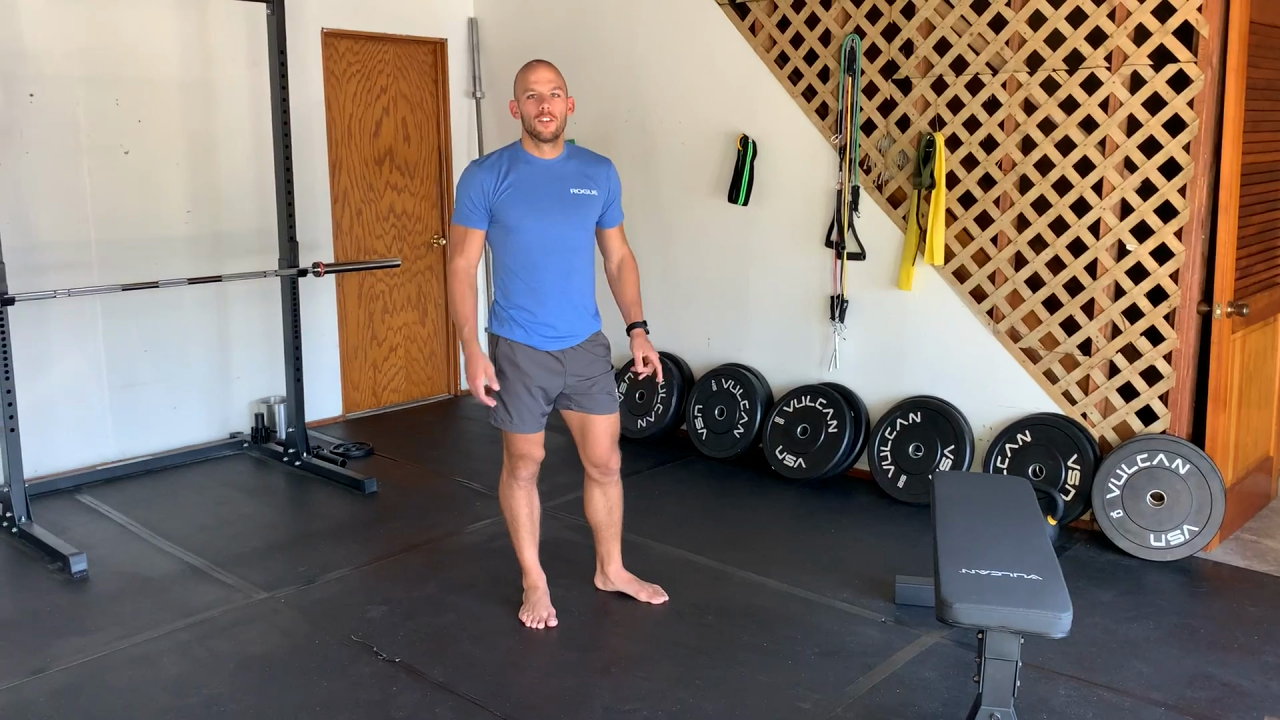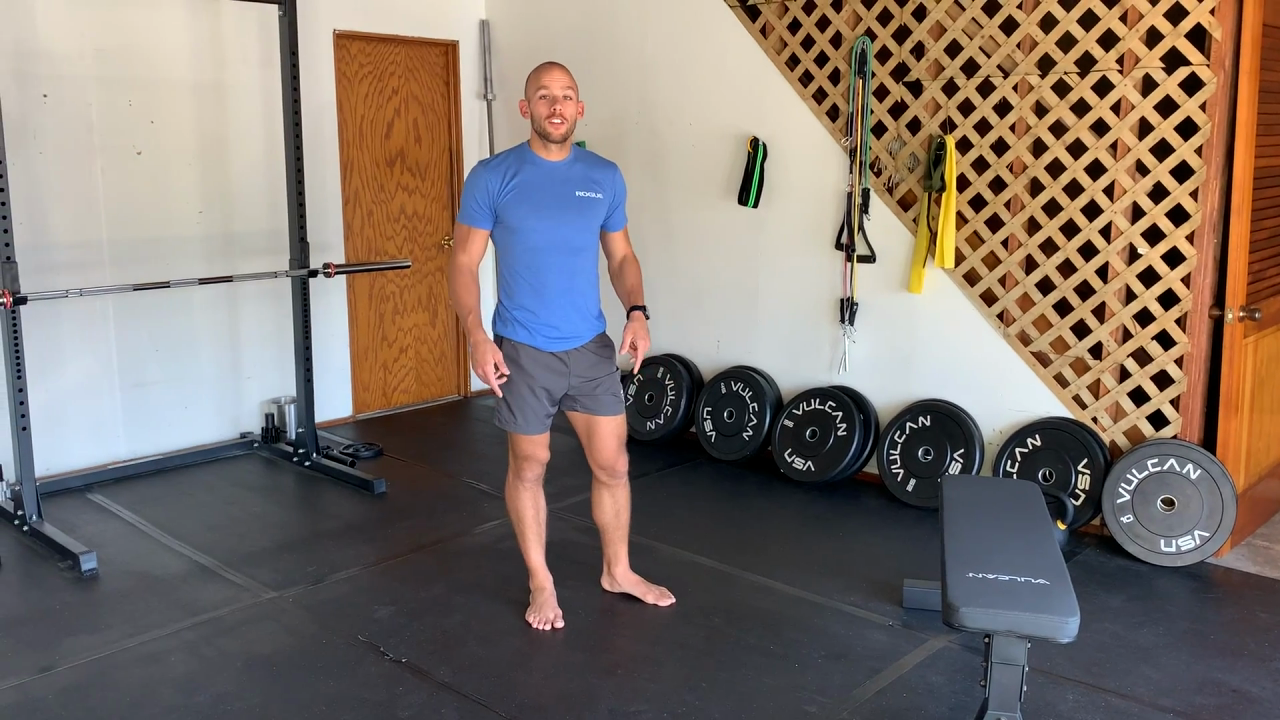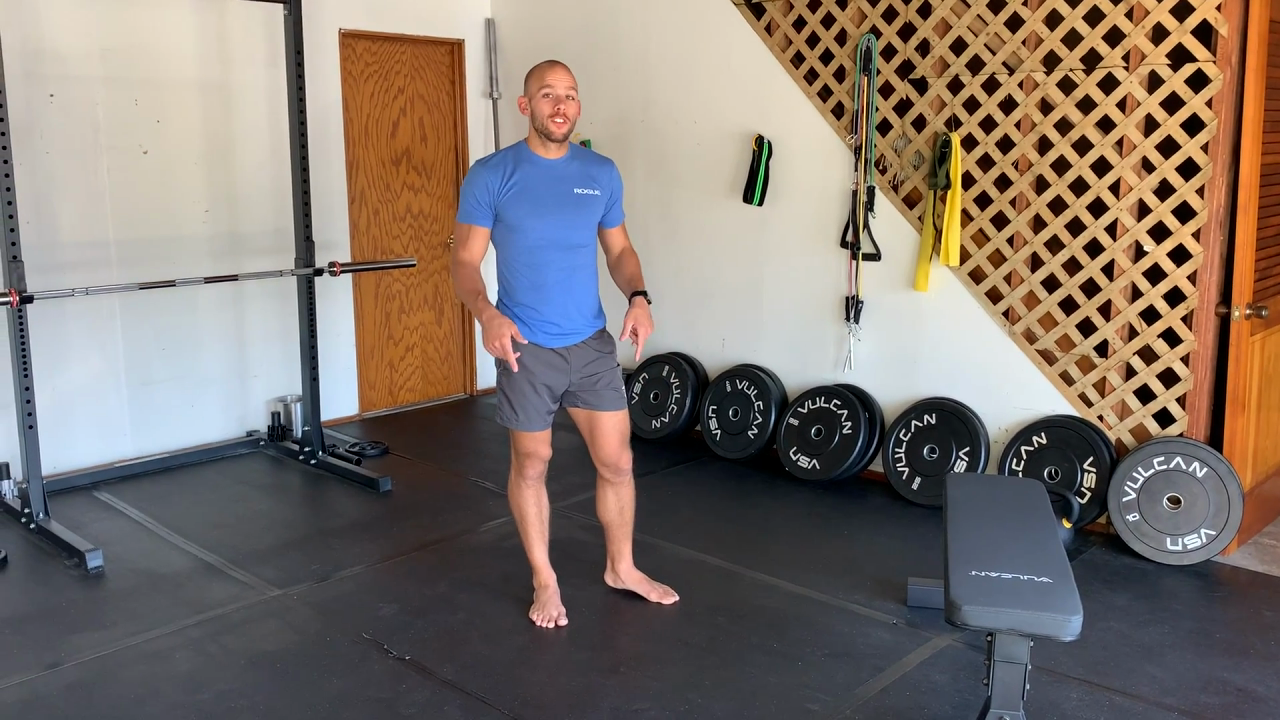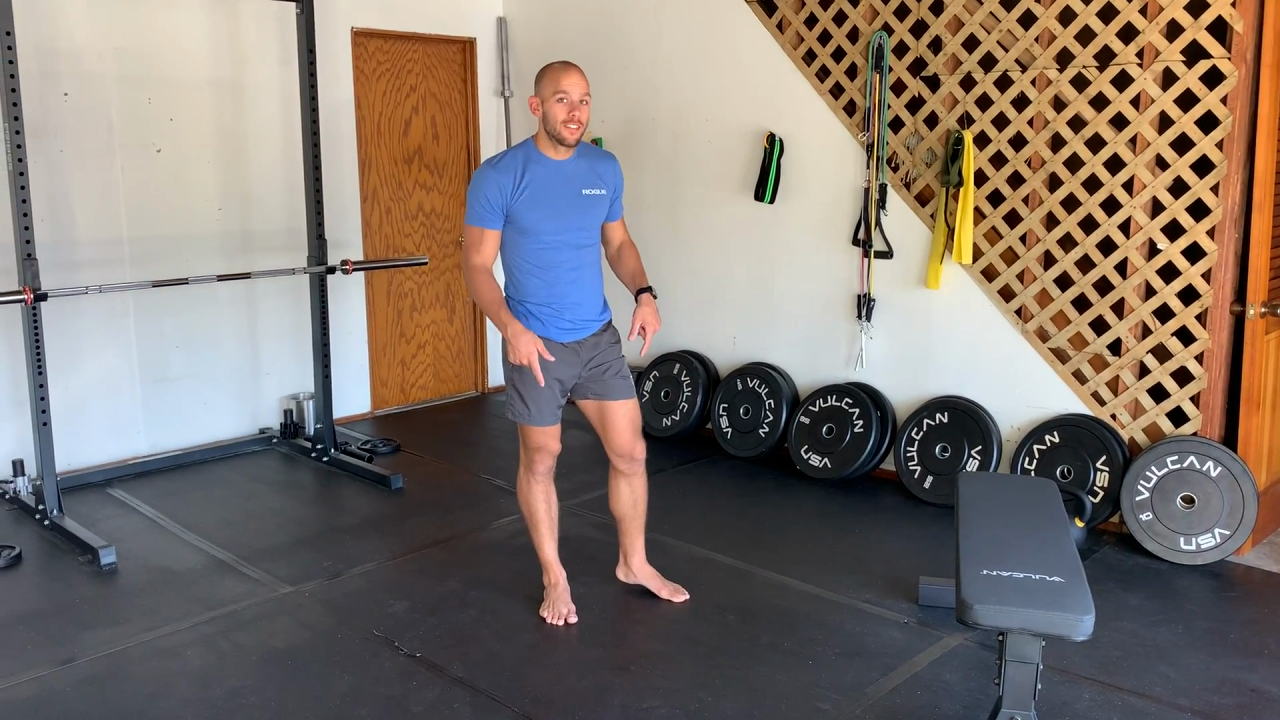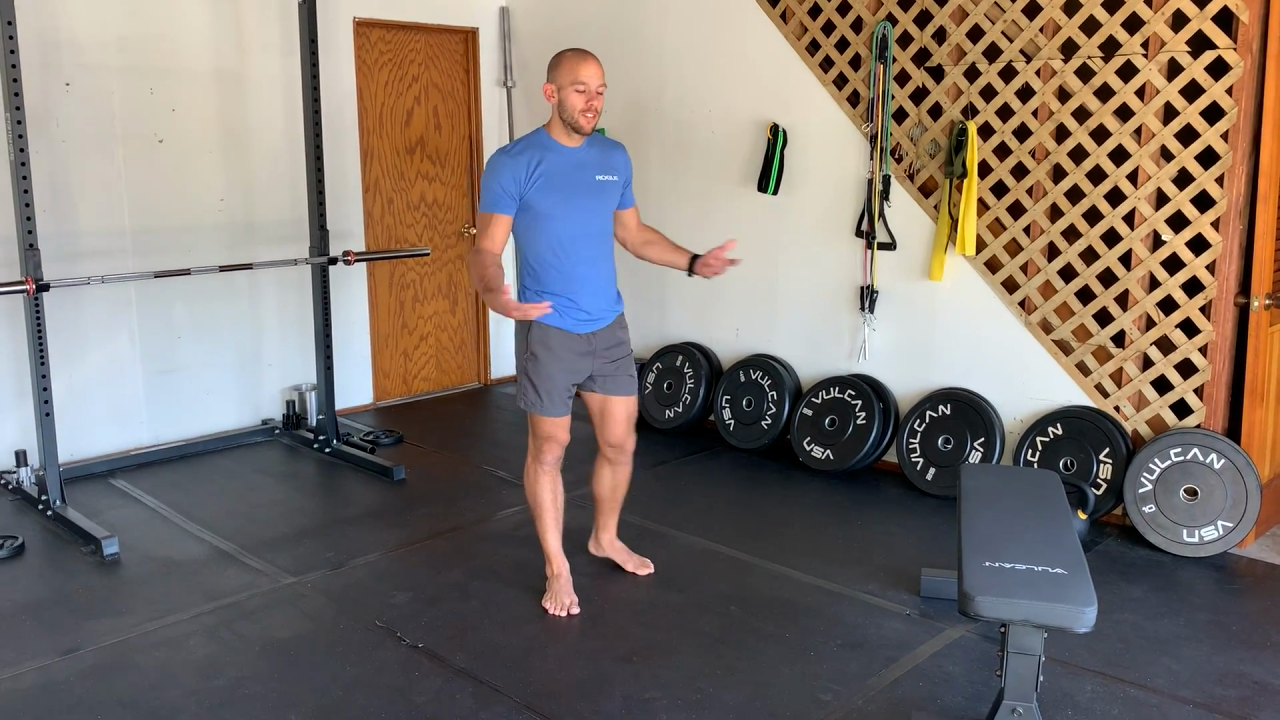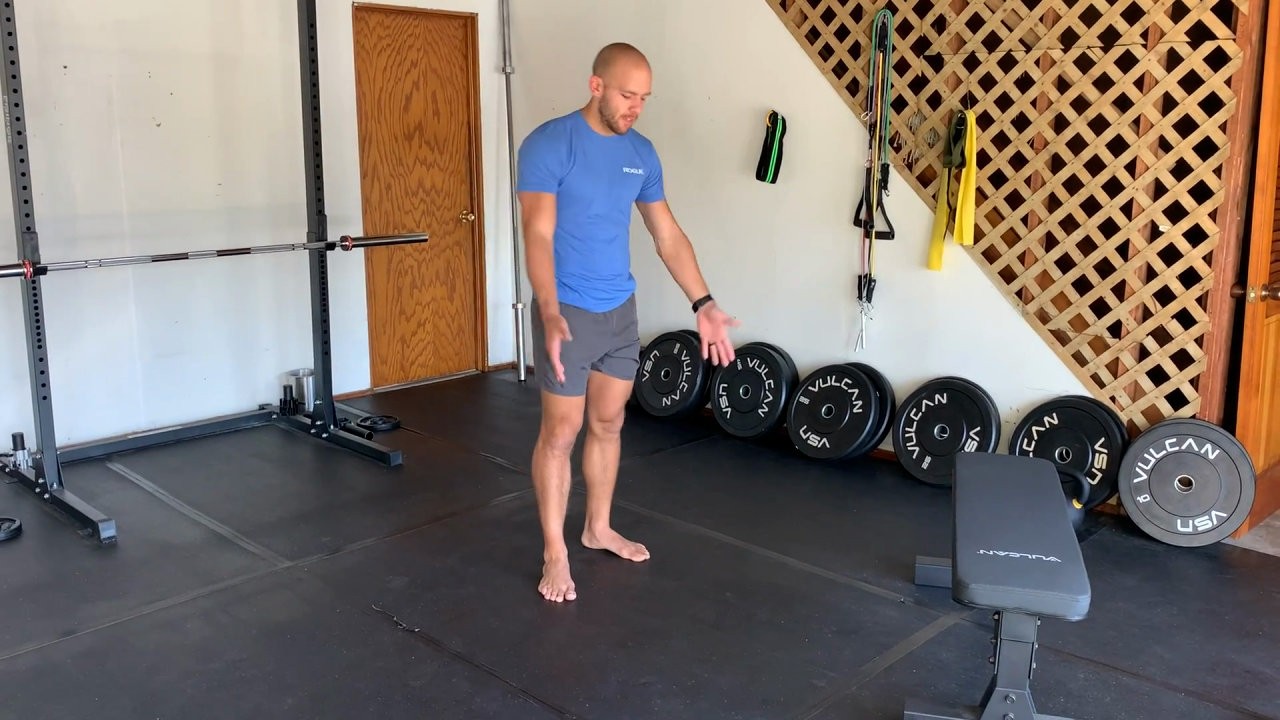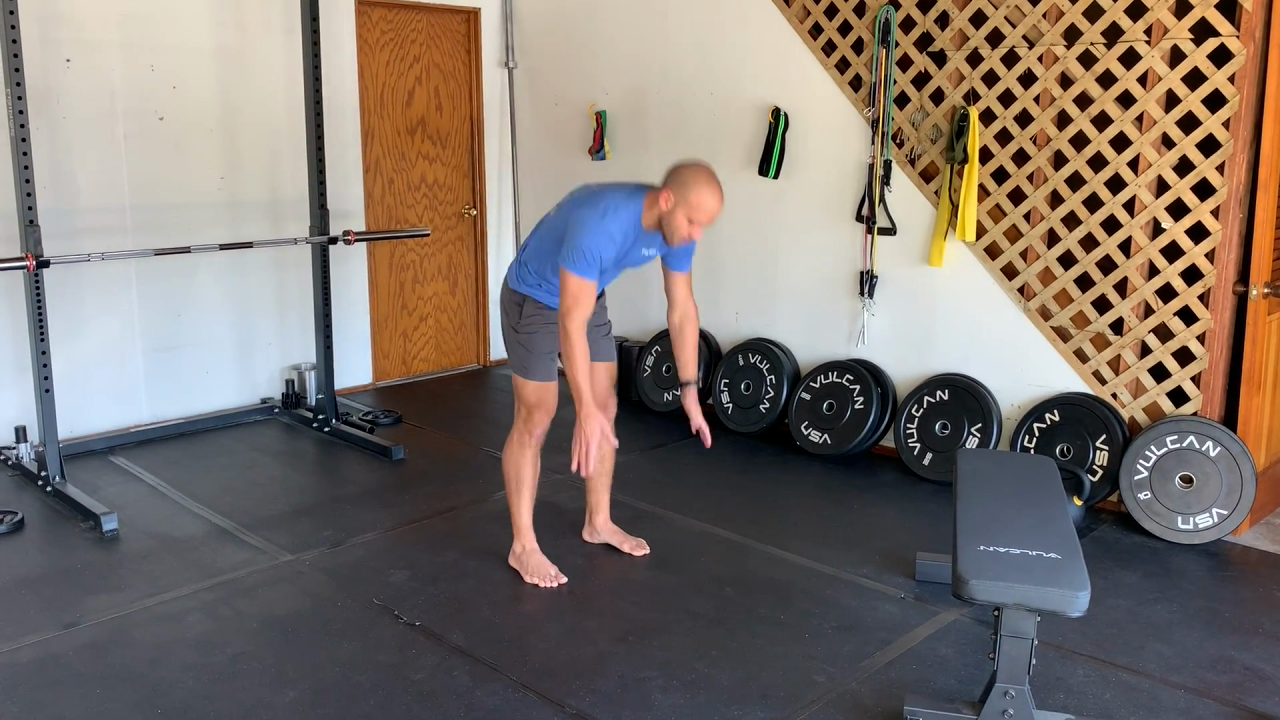
dt=0.5s
person 1, frame 1
left shoulder: (599, 172)
right shoulder: (485, 176)
left elbow: (618, 256)
right elbow: (462, 265)
left wrist: (637, 328)
right wrist: (471, 348)
left hip: (587, 345)
right hip: (519, 350)
left knee: (605, 463)
right knee: (522, 467)
left ankle: (611, 569)
right ankle: (534, 581)
person 1, frame 2
left shoulder: (605, 176)
right shoulder: (492, 176)
left elbow: (621, 255)
right elbow: (464, 262)
left wrist: (637, 312)
right wrist: (475, 334)
left hip: (592, 347)
right hip: (524, 351)
left knee: (613, 465)
right knee: (529, 468)
left ankle: (618, 570)
right ankle: (541, 583)
person 1, frame 3
left shoulder: (602, 172)
right shoulder: (490, 175)
left elbow: (619, 248)
right elbow: (465, 259)
left wrist: (638, 299)
right wrist: (487, 314)
left hip: (593, 343)
right hip: (526, 348)
left knee: (617, 462)
right knee: (531, 465)
left ankle: (622, 567)
right ankle: (544, 580)
person 1, frame 4
left shoulder: (604, 168)
right shoulder: (498, 176)
right elbow: (477, 264)
left wrist: (643, 294)
right wrist: (510, 327)
left hip: (598, 336)
right hip: (536, 344)
left knee: (630, 452)
right knee: (540, 461)
left ankle: (634, 562)
right ankle: (554, 577)
person 1, frame 5
left shoulder: (615, 158)
right shoulder: (513, 164)
left elbow: (632, 231)
right elbow: (488, 247)
left wrist: (694, 262)
right wrist: (498, 297)
left hip: (610, 328)
right hip: (550, 333)
left knee: (619, 443)
right knee: (549, 450)
left ankle: (606, 537)
right ankle: (556, 567)
person 1, frame 6
left shoulder: (642, 152)
right shoulder: (548, 145)
left elbow: (668, 235)
right elbow: (539, 237)
left wrist: (703, 304)
right wrist: (551, 315)
left hip: (621, 309)
right hip: (569, 313)
left knee: (608, 424)
right knee: (561, 432)
left ankle: (598, 528)
right ankle: (555, 553)
person 1, frame 7
left shoulder: (676, 230)
right shoulder: (598, 222)
left elbow: (683, 308)
right elbow: (572, 323)
left wrist: (690, 387)
right wrist: (585, 412)
left hip: (584, 296)
right hip: (535, 298)
left knee: (606, 404)
right knee: (535, 421)
left ankle: (598, 522)
right ankle: (522, 543)
